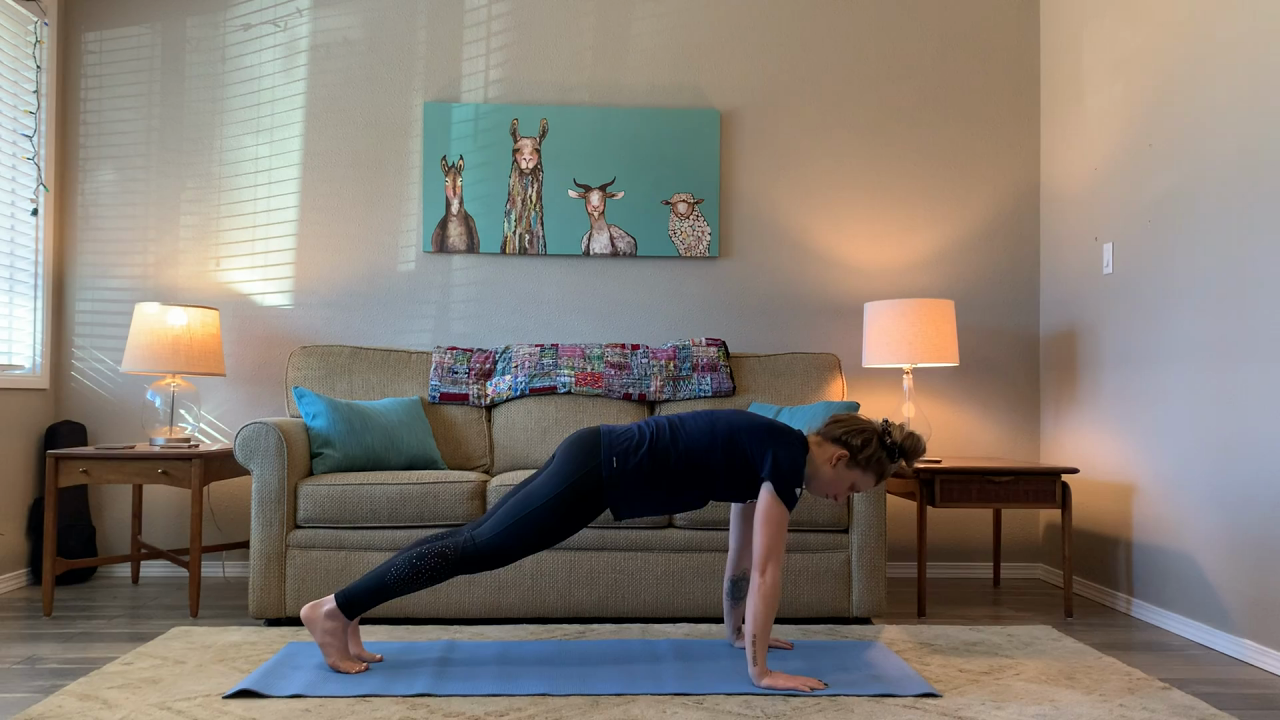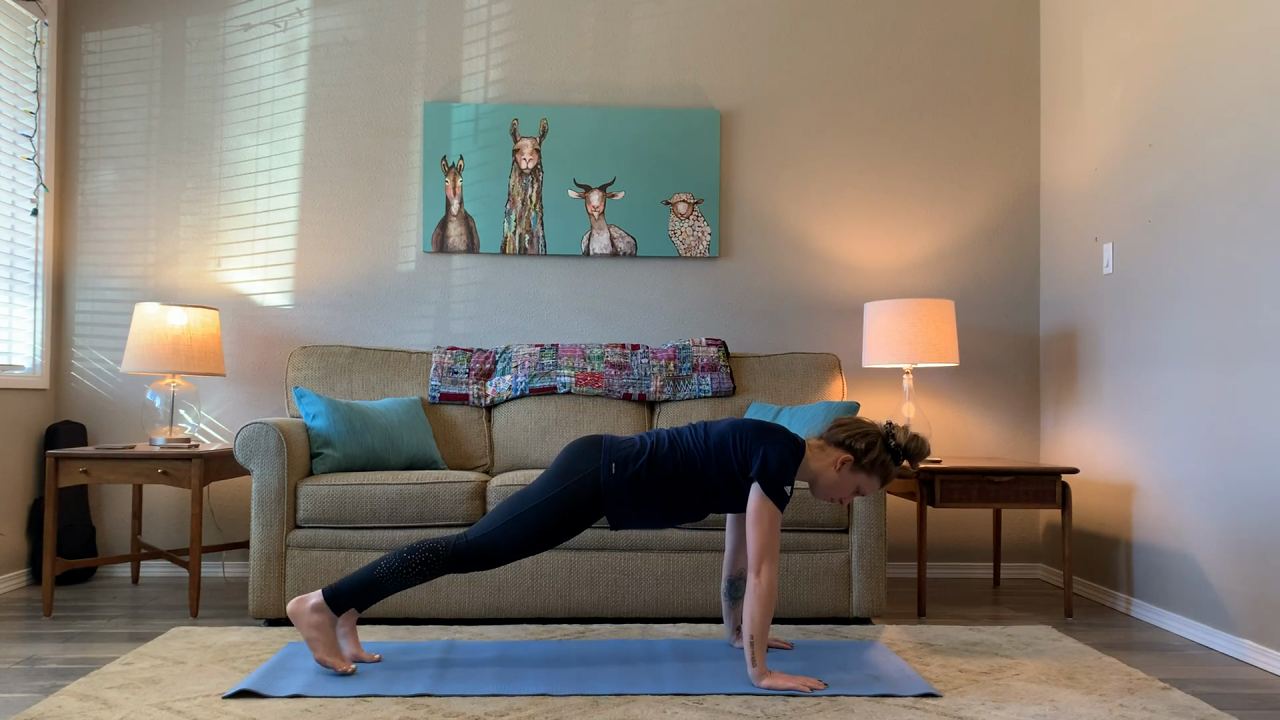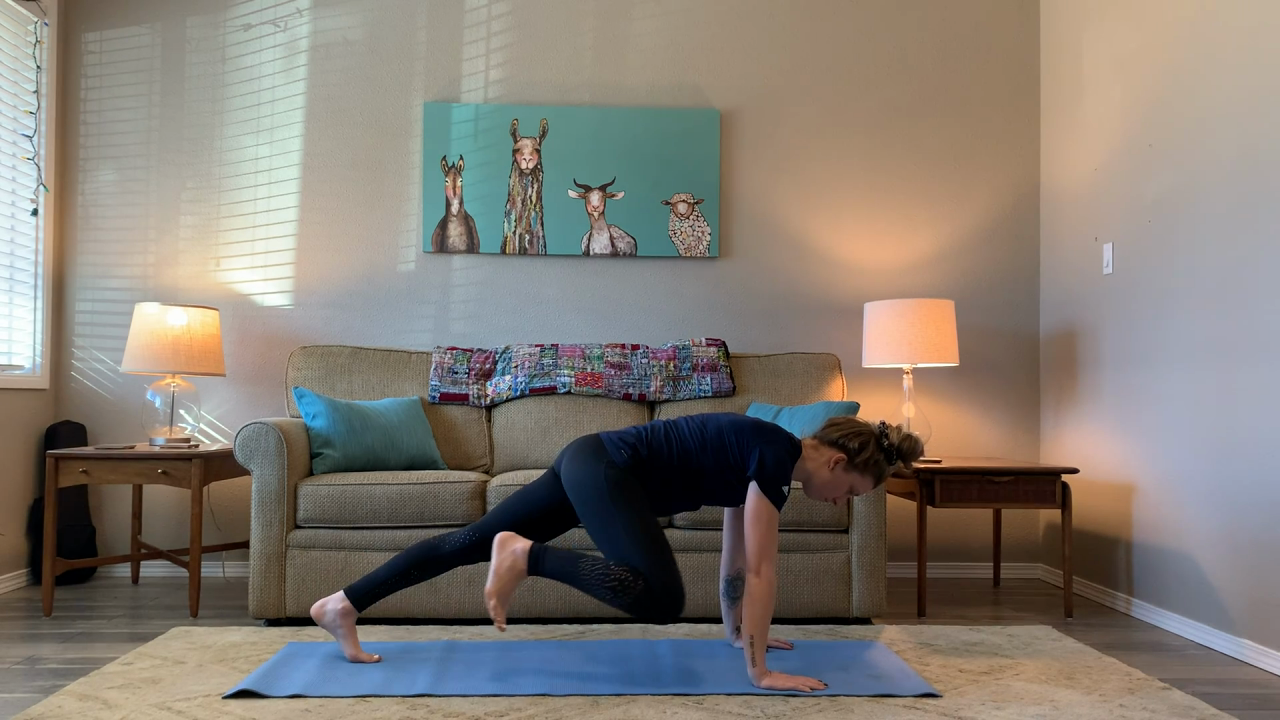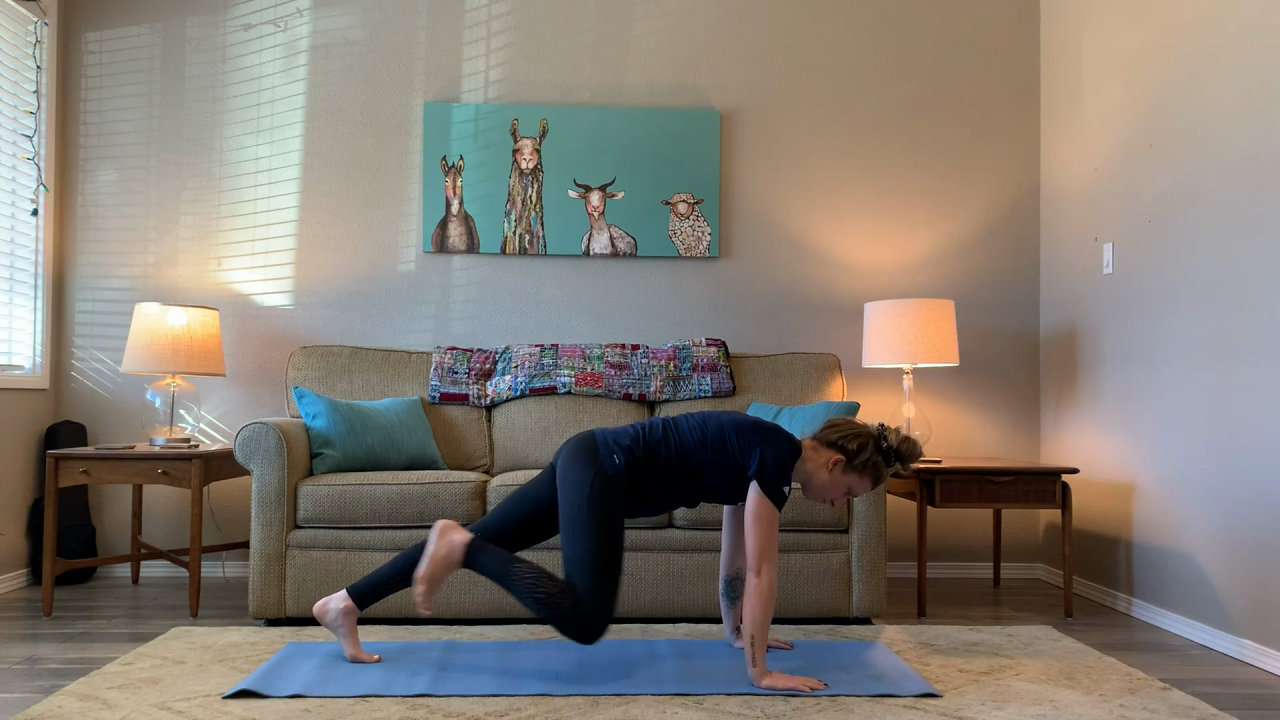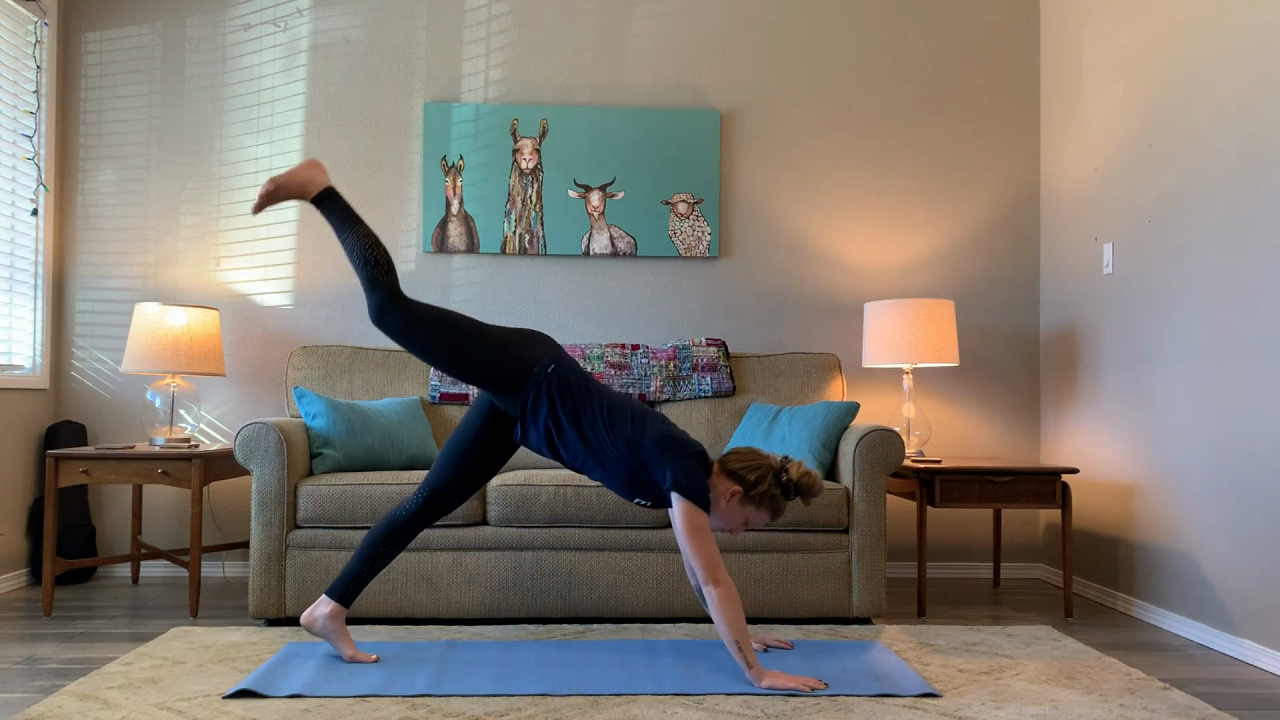
dt=1s
person 1, frame 1
left shoulder: (768, 455)
right shoulder: (791, 456)
left elbow: (742, 553)
right elbow: (766, 567)
left wrist: (737, 629)
right wrist: (762, 669)
left hip: (595, 460)
right hip: (595, 470)
left knee: (472, 538)
right knee: (476, 549)
left ankle: (346, 606)
right ankle: (332, 612)
person 1, frame 2
left shoulder: (766, 457)
right shoulder: (780, 455)
left elbow: (738, 557)
right elbow: (762, 570)
left wrist: (737, 631)
right wrist: (760, 670)
left hip: (599, 470)
right hip: (596, 477)
left knee: (474, 541)
right knee: (471, 550)
left ankle: (346, 610)
right ankle: (320, 604)
person 1, frame 3
left shoulder: (760, 458)
right shoulder: (778, 455)
left elbow: (734, 555)
right elbow: (759, 569)
left wrist: (737, 630)
right wrist: (759, 669)
left hip: (589, 465)
right hip: (602, 467)
left knee: (471, 541)
right knee: (660, 600)
left ankle: (341, 605)
right ankle: (528, 555)
person 1, frame 4
left shoulder: (759, 458)
right shoulder: (777, 456)
left elbow: (735, 558)
right elbow: (760, 570)
left wrist: (737, 631)
right wrist: (760, 669)
left hip: (587, 463)
right hip: (601, 468)
left knee: (479, 536)
right knee: (583, 620)
left ankle: (344, 603)
right ankle: (462, 548)
person 1, frame 5
left shoulder: (692, 480)
right shoulder: (687, 472)
left elbow: (706, 576)
right elbow: (713, 578)
left wrist: (742, 638)
right wrist: (757, 674)
left hip: (524, 399)
right hip: (528, 378)
left knee: (428, 503)
right knee: (389, 308)
left ankle: (327, 609)
right ankle: (319, 187)
